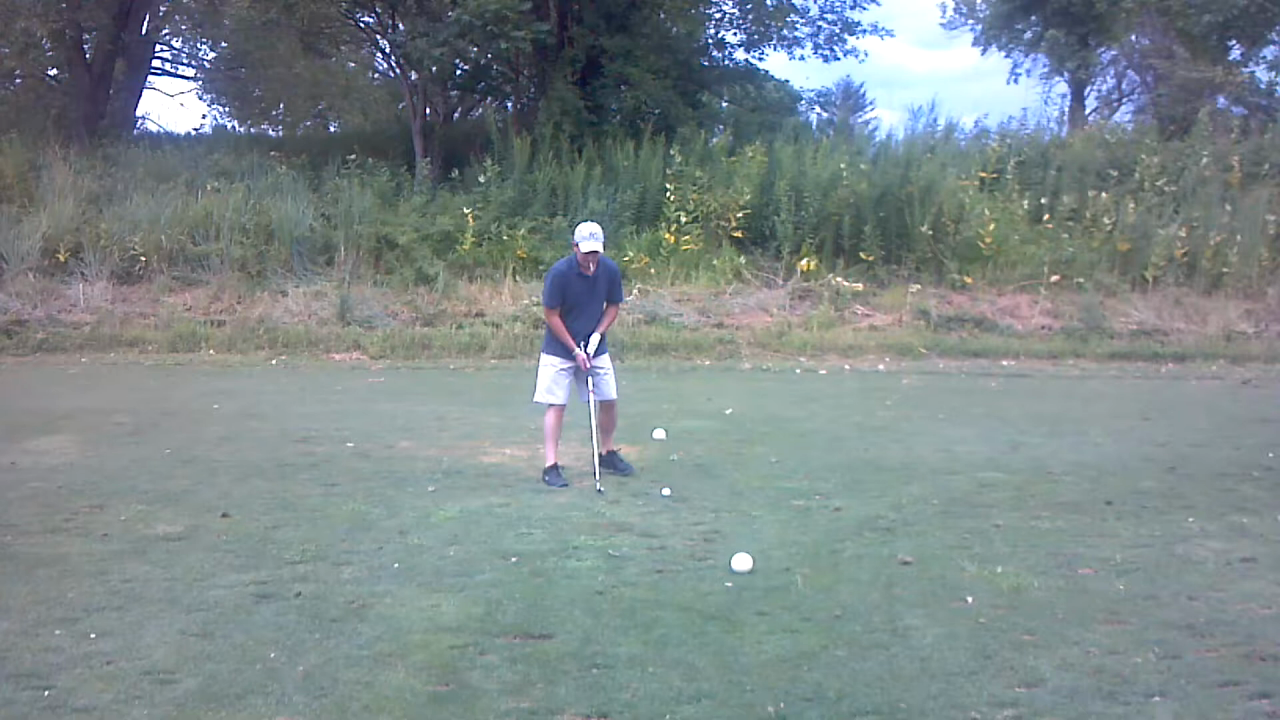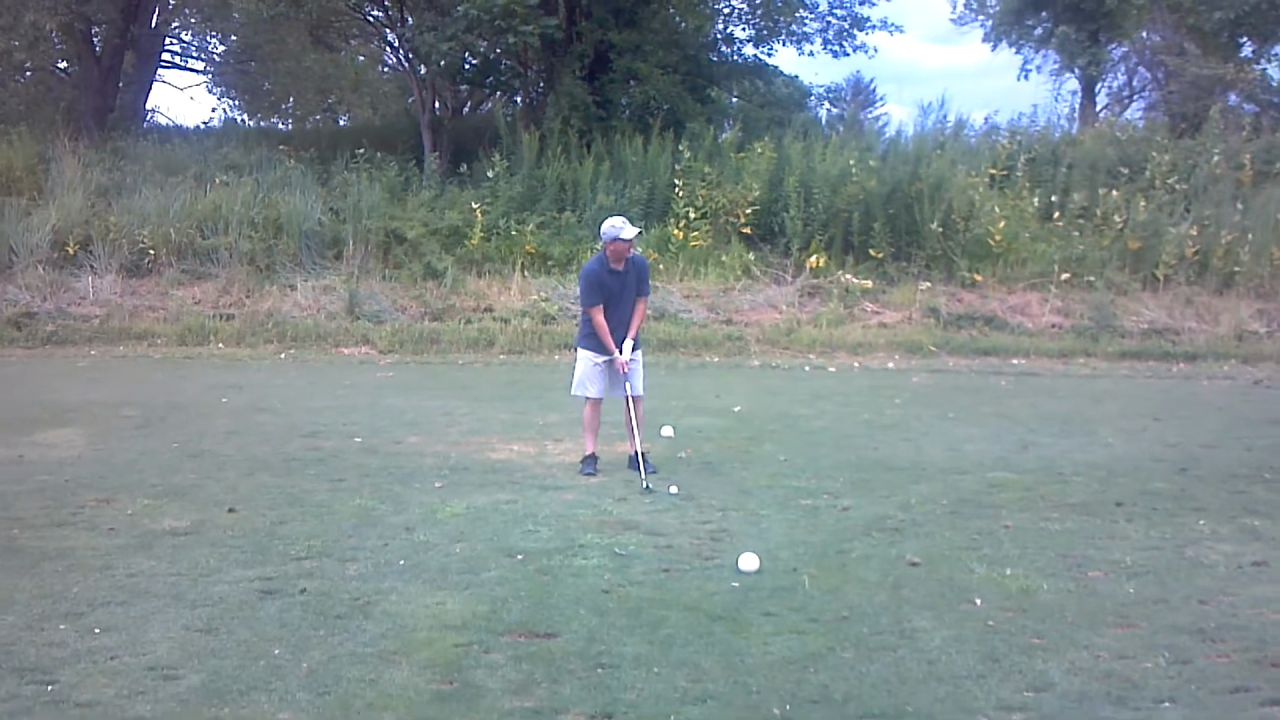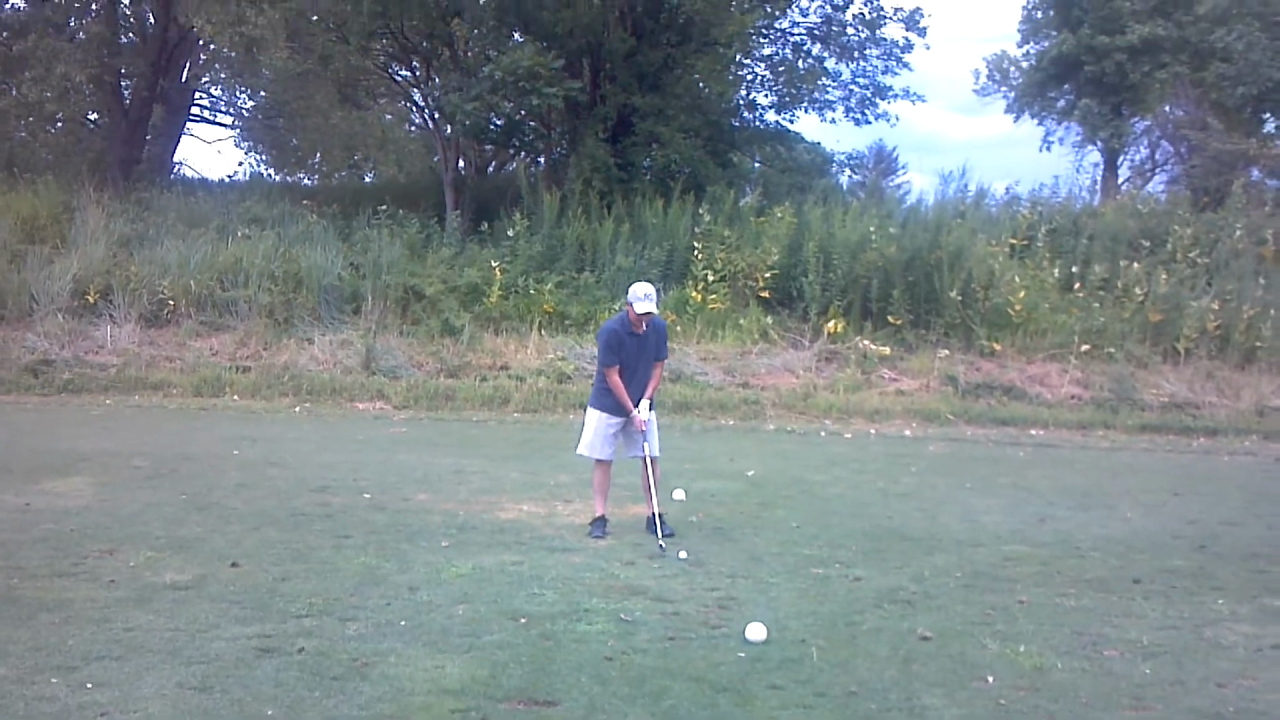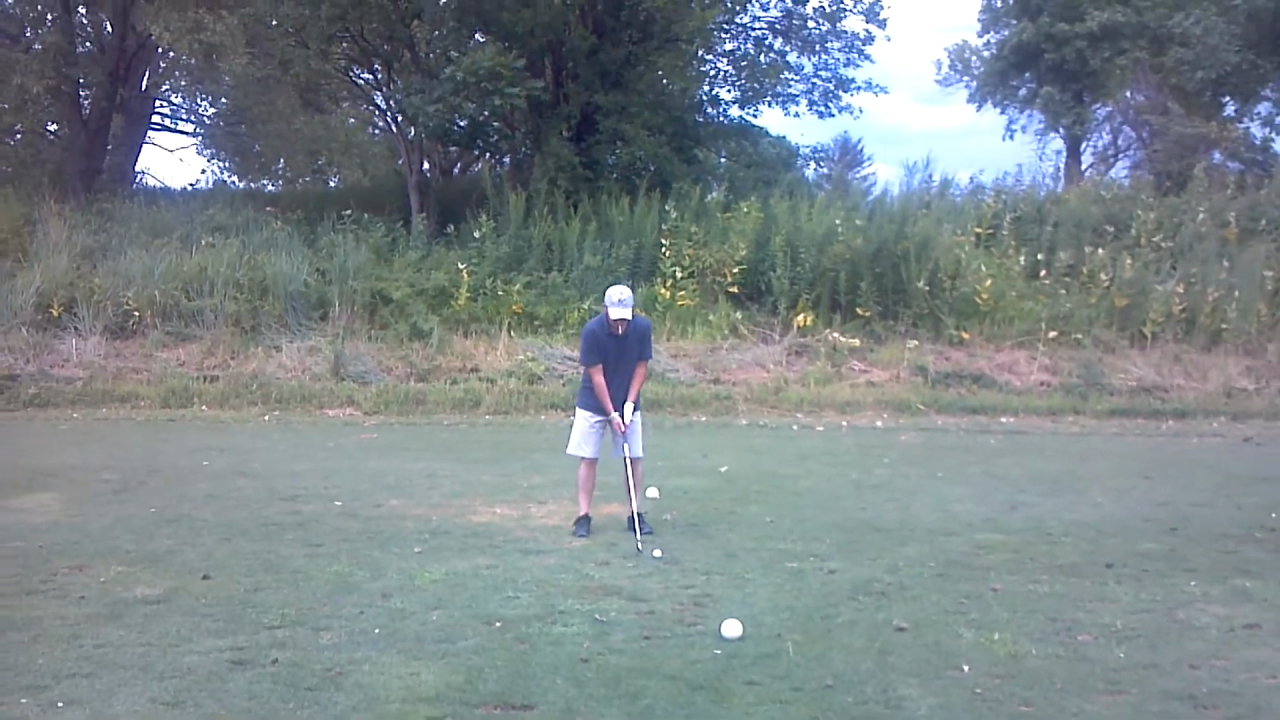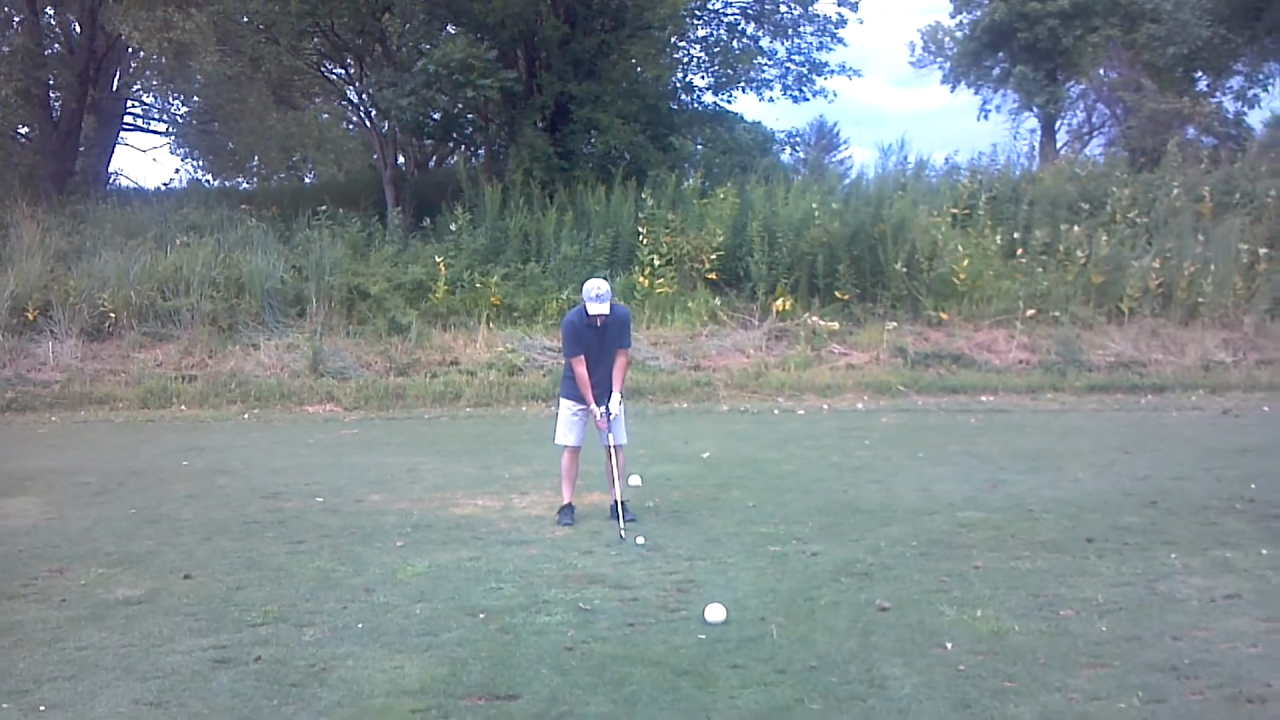
dt=1s
person 1, frame 1
left shoulder: (610, 270)
right shoulder: (559, 272)
left elbow: (613, 306)
right elbow: (551, 316)
left wrist: (597, 335)
right wrist: (574, 350)
left hip: (595, 347)
right hip: (560, 350)
left knee: (609, 401)
right knee: (556, 405)
left ankle: (608, 454)
right ankle: (551, 466)
person 1, frame 2
left shoulder: (640, 264)
right shoulder: (592, 271)
left elbow: (641, 303)
right elbow: (597, 315)
left wrist: (629, 340)
right wrist: (614, 353)
left hip: (628, 343)
right hip: (595, 345)
left knee: (635, 397)
right knee: (593, 399)
left ankle: (636, 453)
right ankle: (589, 455)
person 1, frame 3
left shoulder: (659, 328)
right shoulder: (611, 330)
left elbow: (658, 367)
right elbow: (612, 376)
left wrist: (646, 401)
right wrist: (631, 412)
left hip: (642, 403)
right hip: (608, 406)
left knee: (651, 458)
right knee: (603, 460)
left ankle: (654, 515)
right ankle: (599, 517)
person 1, frame 4
left shoulder: (642, 328)
right shoulder: (592, 331)
left elbow: (641, 367)
right elbow: (596, 376)
left wrist: (630, 403)
right wrist: (611, 414)
left hip: (628, 404)
right hip: (594, 405)
left knee: (634, 458)
right knee: (588, 459)
left ankle: (635, 514)
right ankle: (583, 516)
person 1, frame 5
left shoulder: (622, 316)
right shoulder: (571, 322)
left elbow: (621, 357)
right elbow: (579, 366)
left wrist: (616, 393)
right wrist: (591, 405)
left hip: (609, 393)
right hip: (576, 394)
left knee: (615, 446)
right knee: (571, 447)
left ankle: (618, 502)
right ankle: (566, 505)
